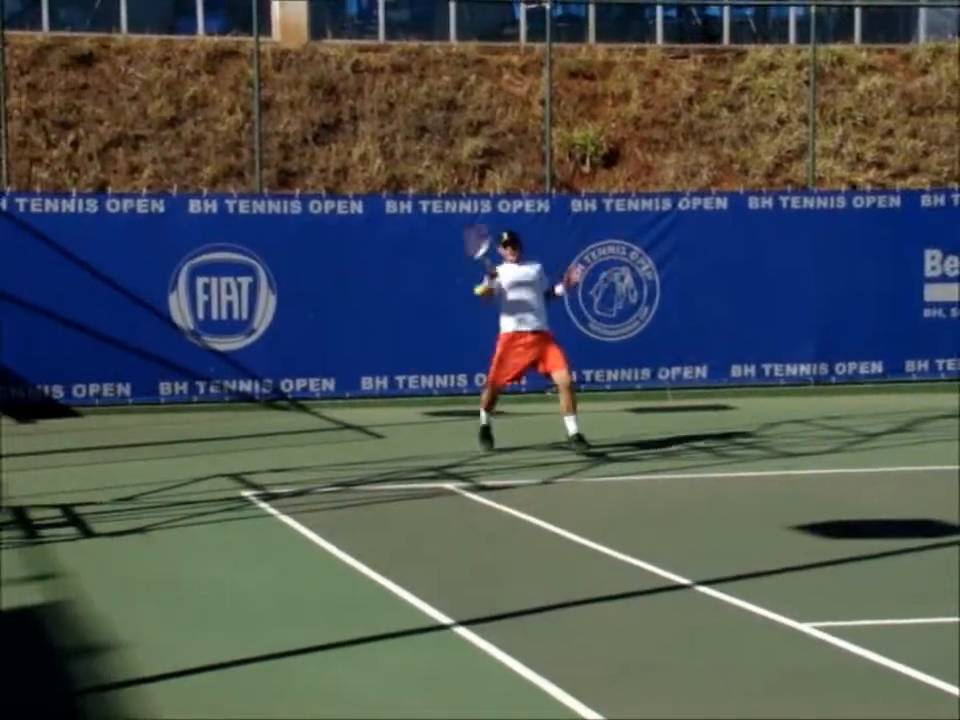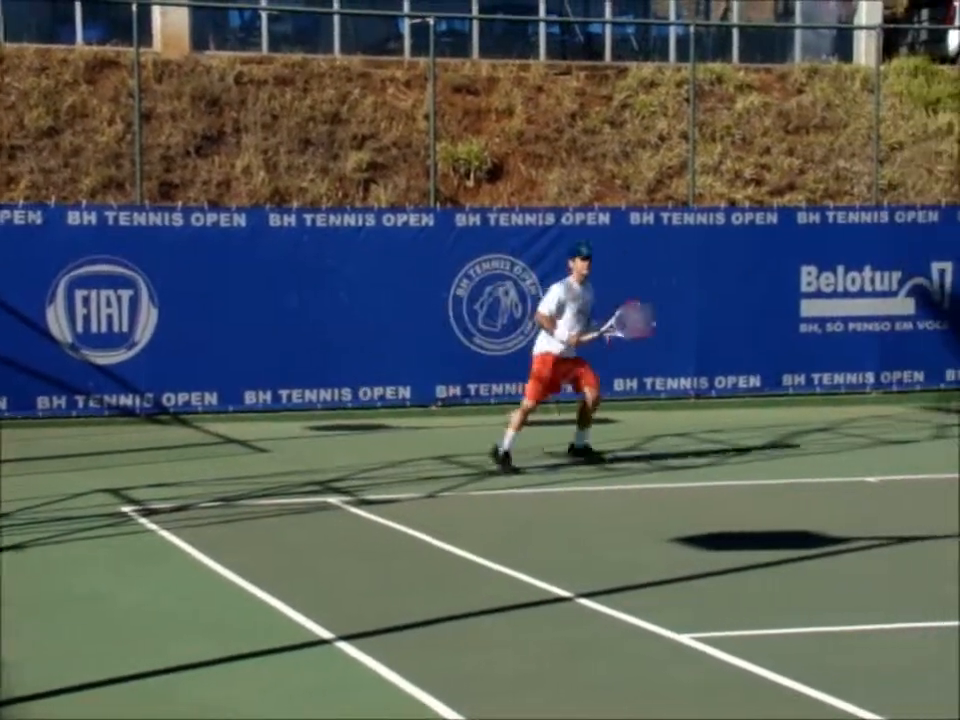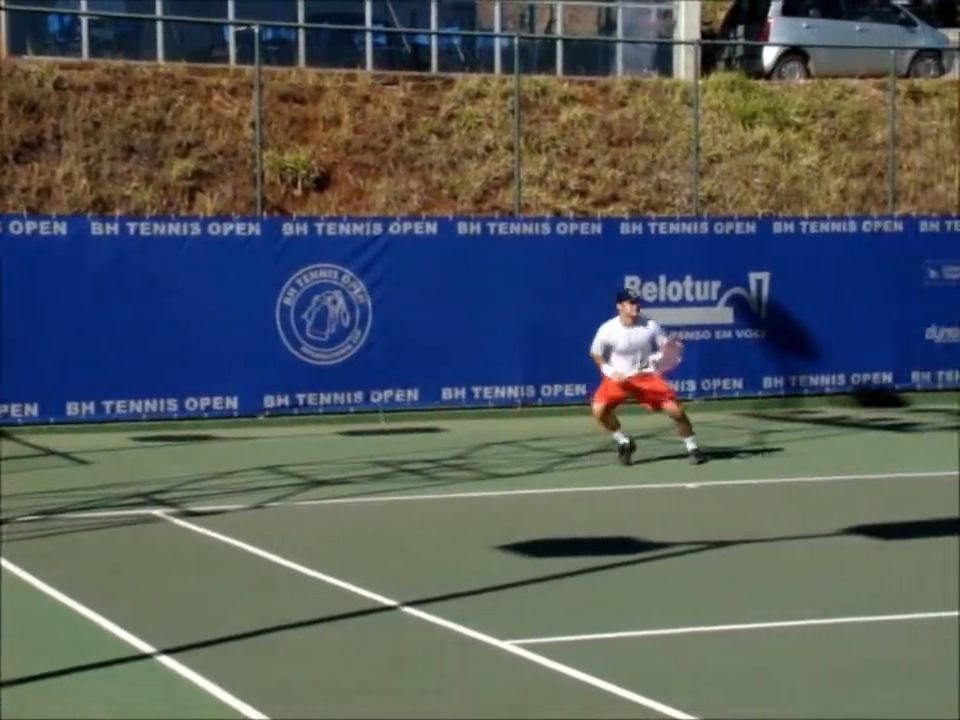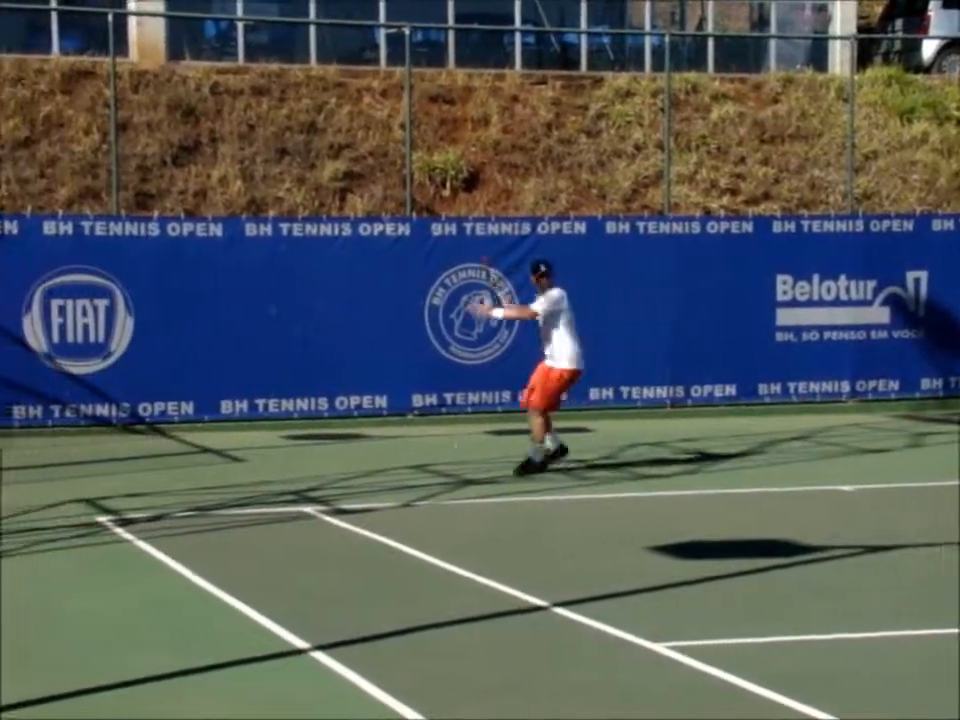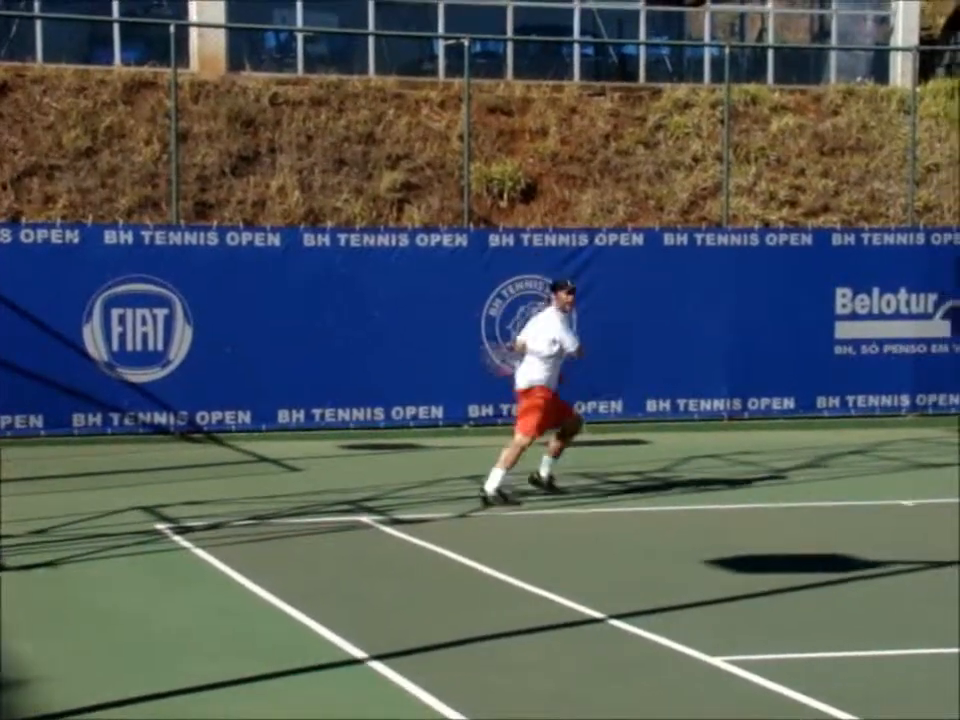
dt=1s
person 1, frame 1
left shoulder: (536, 269)
right shoulder: (495, 273)
left elbow: (546, 294)
right elbow: (484, 292)
left wrist: (564, 287)
right wrist: (489, 282)
left hip: (542, 335)
right hip: (512, 337)
left knee: (565, 380)
right knee: (493, 386)
left ankle: (574, 434)
right ankle: (485, 425)
person 1, frame 2
left shoulder: (587, 289)
right shoulder: (560, 289)
right elbow: (541, 318)
left wrist: (593, 330)
right wrist: (564, 337)
left hip: (570, 356)
right hip: (549, 353)
left knee: (593, 394)
right knee: (531, 402)
left ankle: (580, 445)
right ankle: (502, 450)
person 1, frame 3
left shoulder: (650, 325)
right shoulder: (607, 330)
left elbow: (666, 346)
right elbow: (595, 354)
left wrist: (660, 358)
right wrist: (610, 372)
left hip: (647, 376)
right hip: (617, 378)
left knee: (675, 410)
right knee: (599, 409)
left ankle: (692, 448)
right ankle: (624, 443)
person 1, frame 4
left shoulder: (557, 295)
right shoulder: (542, 297)
left elbow: (528, 313)
left wrist: (493, 311)
right wrist: (504, 311)
left hip: (566, 366)
right hip: (551, 361)
left knee: (535, 408)
right knee: (530, 403)
left ankle: (536, 459)
right ankle: (554, 446)
person 1, frame 5
left shoulder: (542, 317)
right shoulder: (556, 319)
left elbow: (518, 346)
right elbow: (577, 352)
left hip: (543, 387)
right hip: (535, 387)
left knee: (574, 423)
right knee: (523, 438)
left ankle: (543, 475)
right ankle: (491, 490)
